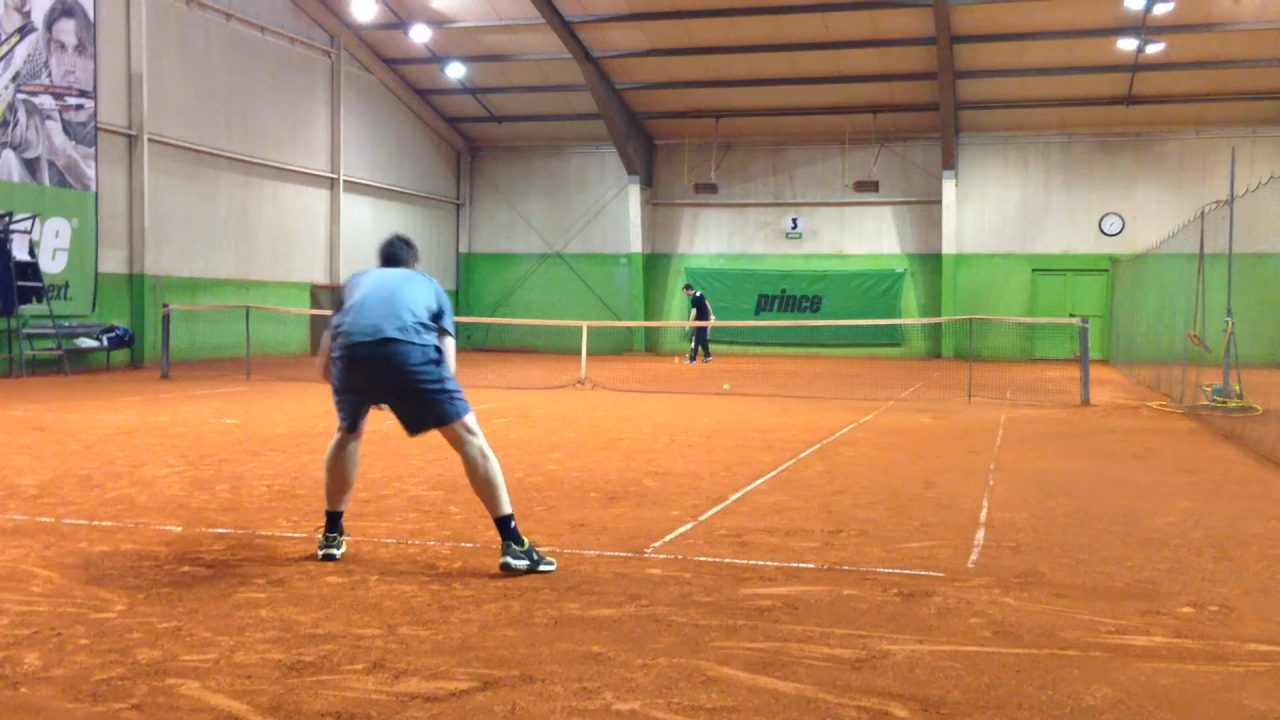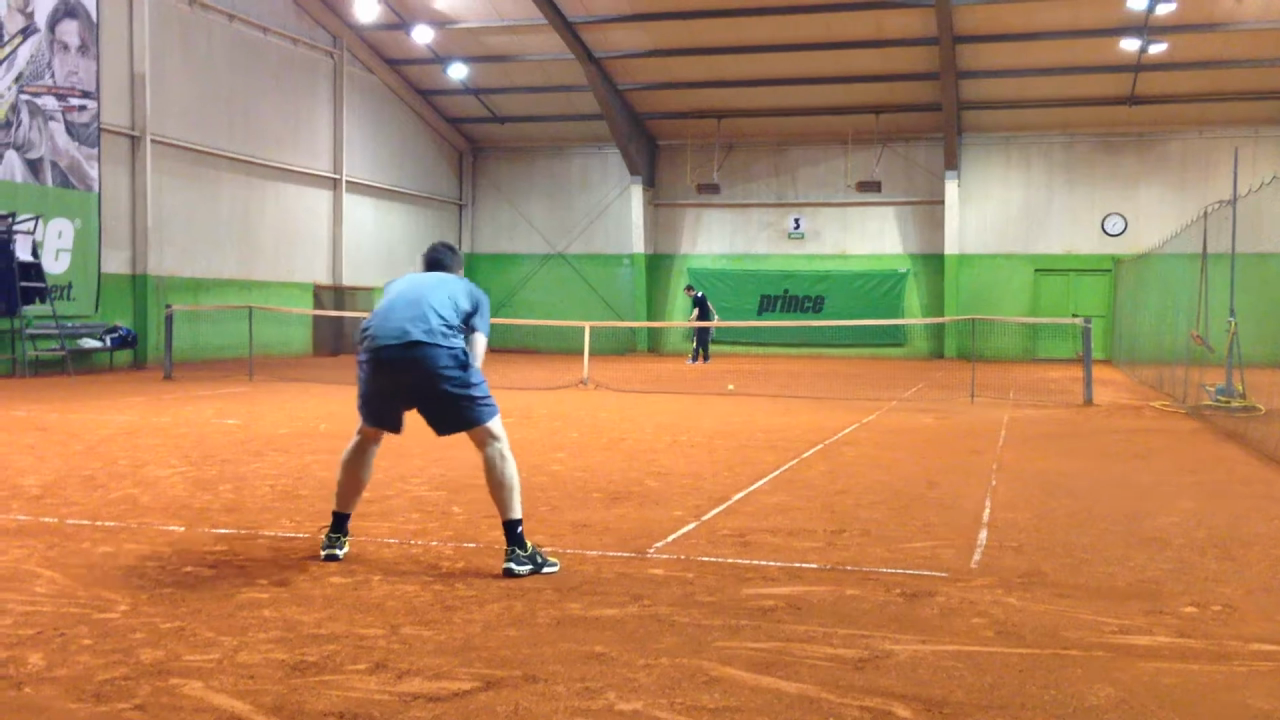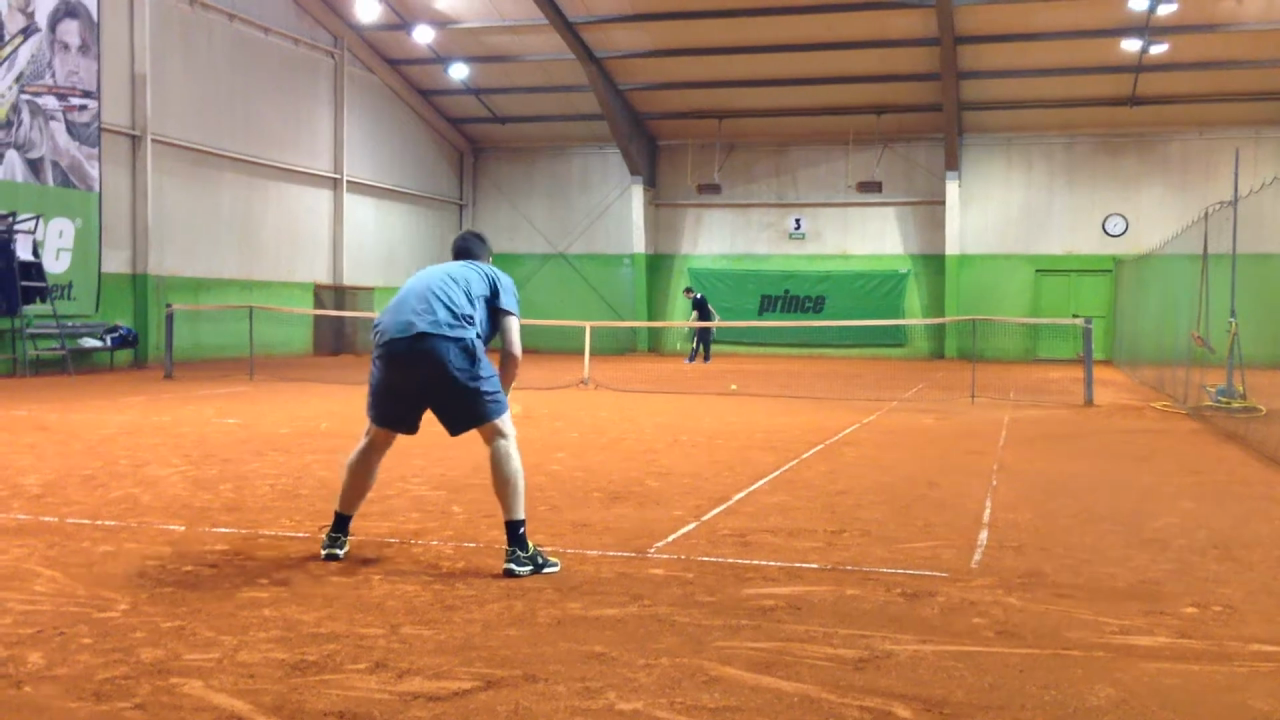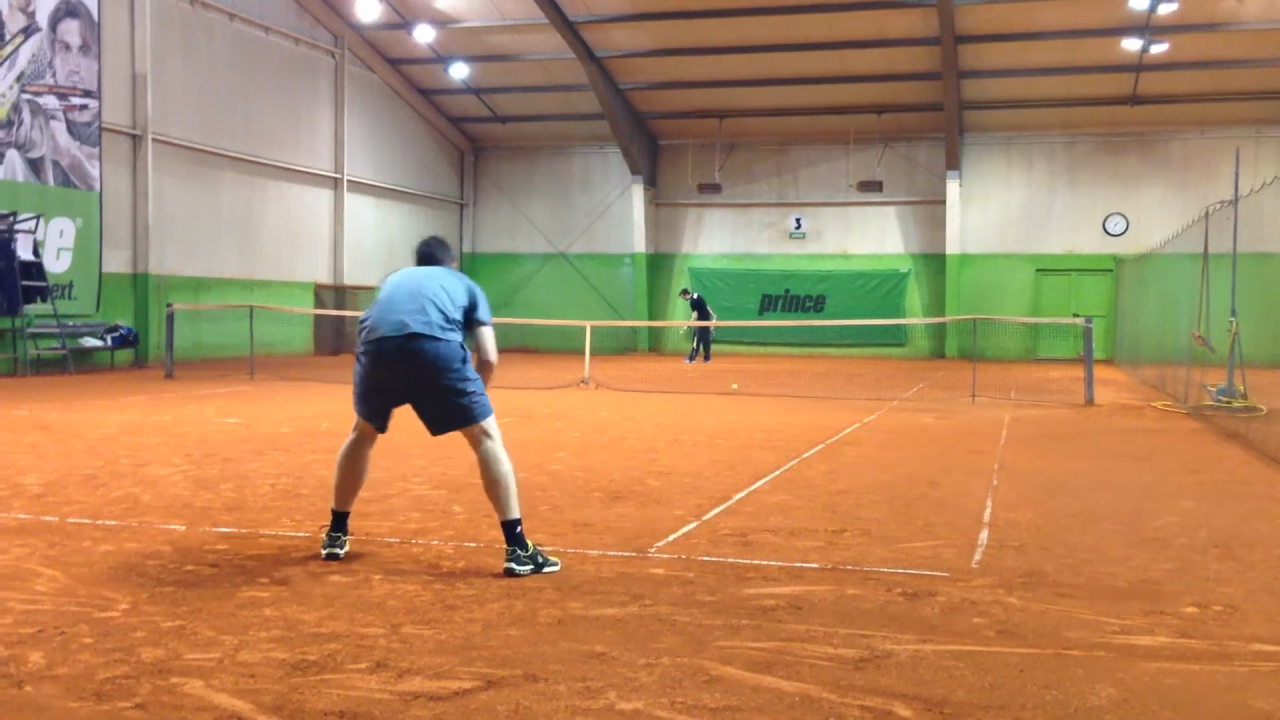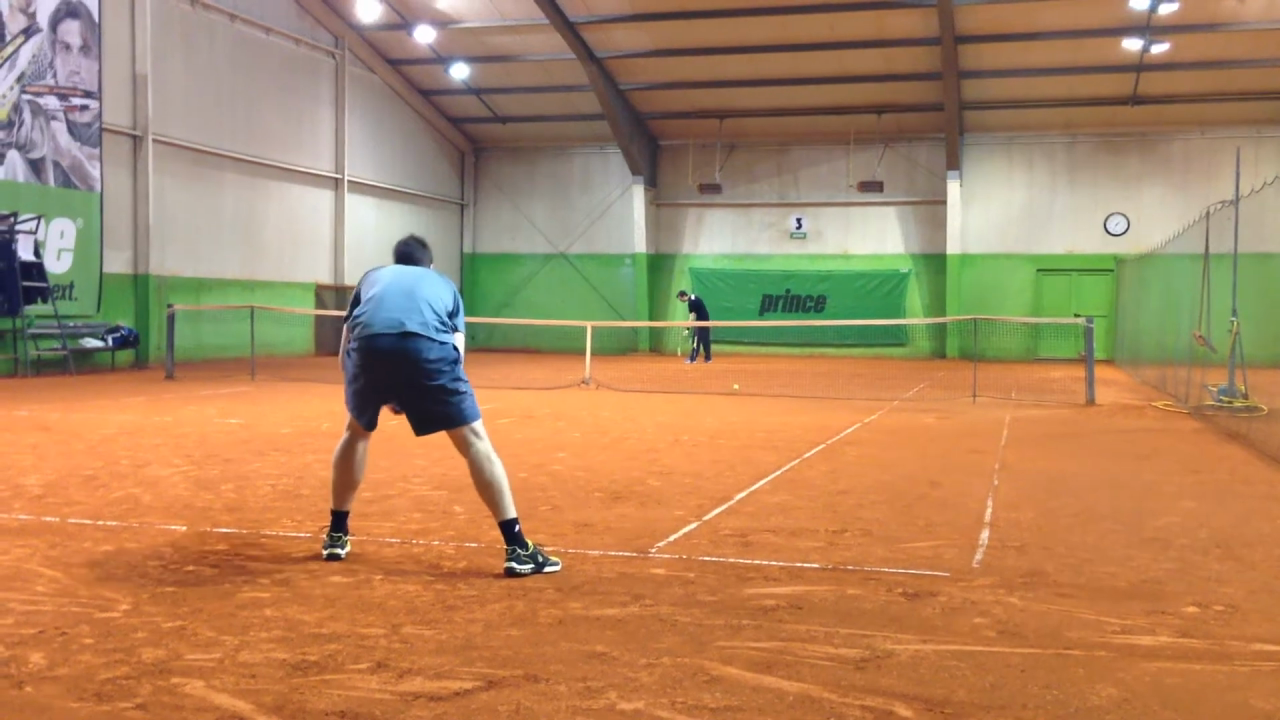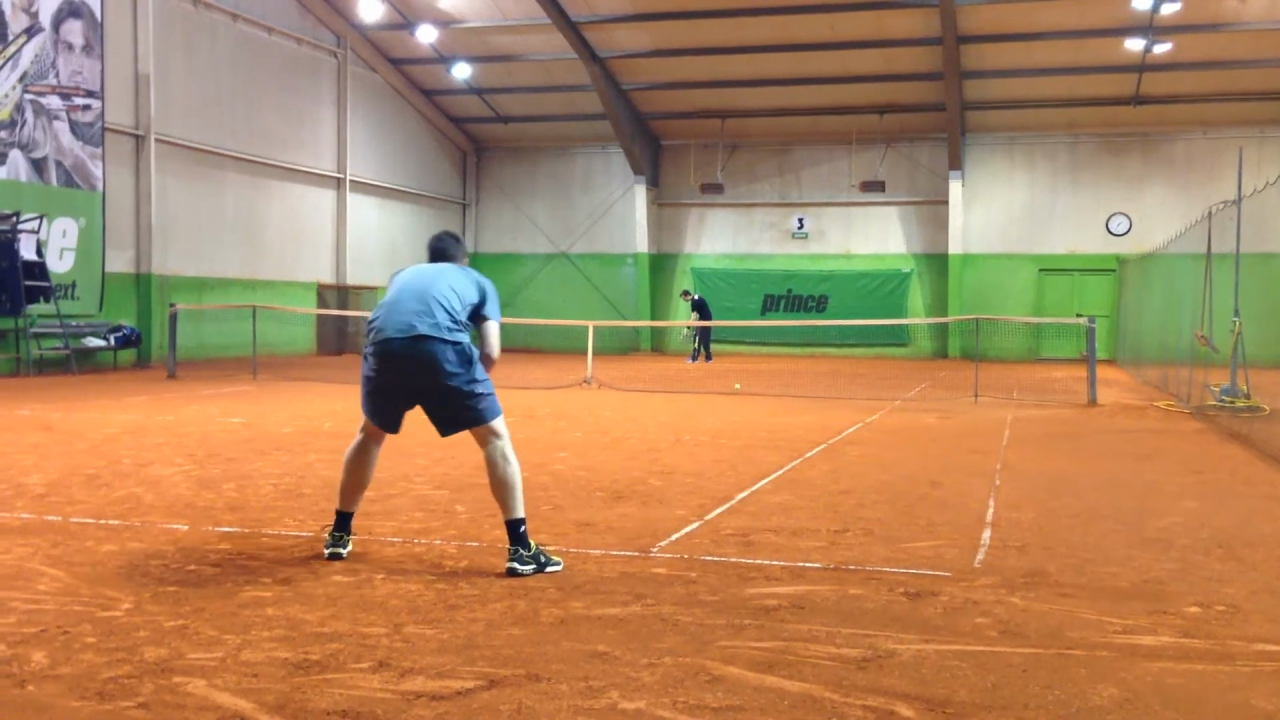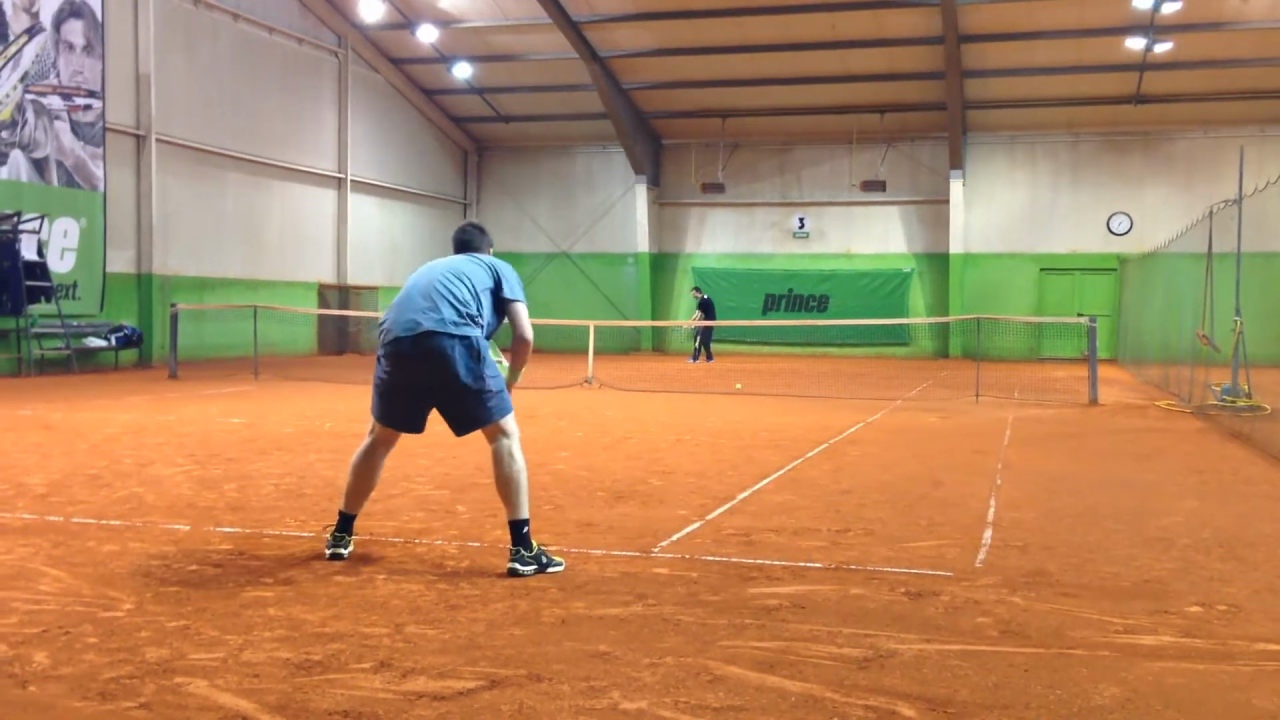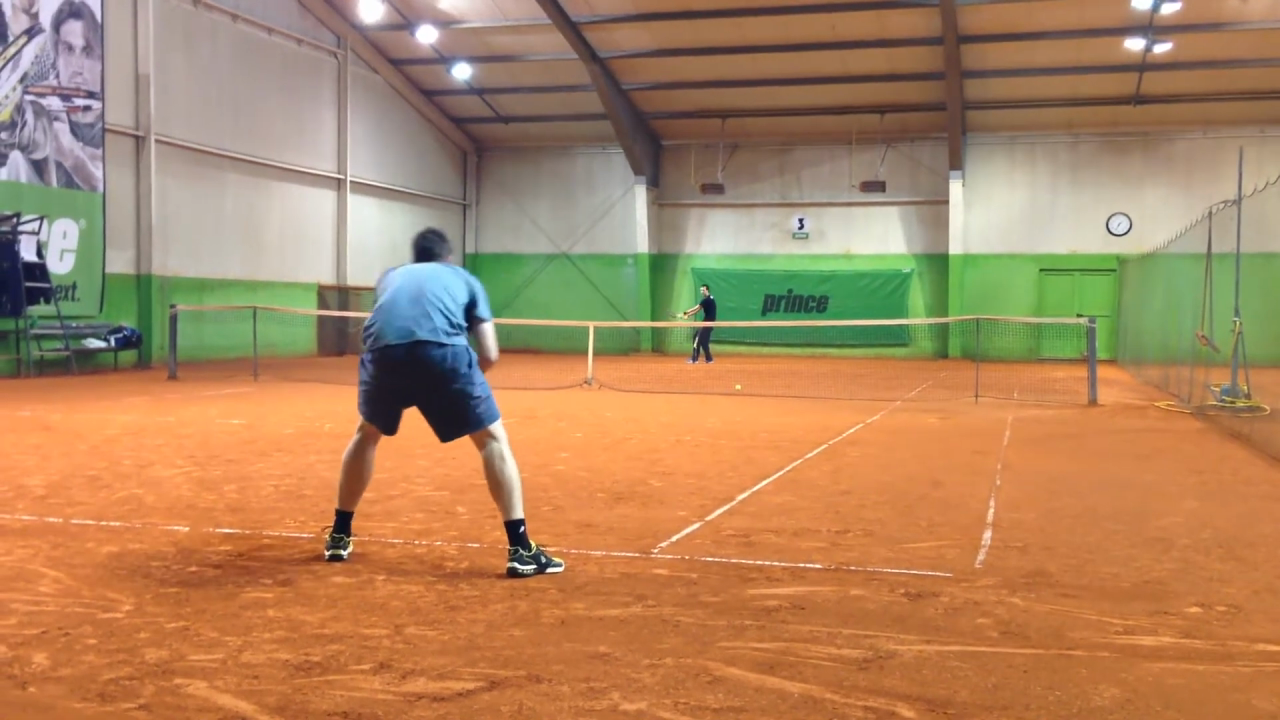
dt=0.3s
person 1, frame 1
left shoulder: (354, 282)
right shoulder: (430, 285)
left elbow: (325, 362)
right elbow: (448, 365)
left wrist: (362, 391)
right wrist: (419, 404)
left hip: (352, 349)
right hip: (411, 348)
left knee: (347, 433)
right knee: (469, 438)
left ankle: (331, 534)
right ankle: (513, 545)
person 1, frame 2
left shoulder: (396, 284)
right shoulder: (472, 291)
right elbow: (474, 361)
right wrist: (459, 398)
left hip: (378, 349)
right hip: (437, 351)
left knee: (367, 437)
right knee: (493, 438)
left ankle: (336, 535)
right ankle: (517, 550)
person 1, frame 3
left shoulder: (426, 274)
right shoulder: (497, 278)
right elbow: (513, 351)
right wrist: (500, 393)
left hip: (391, 344)
right hip: (447, 343)
left knee: (376, 439)
right knee: (502, 436)
left ankle: (336, 535)
right ankle: (518, 550)
person 1, frame 4
left shoulder: (394, 278)
right shoulder: (467, 285)
right elbow: (488, 358)
right wrist: (470, 401)
left hip: (378, 343)
right hip: (436, 344)
left knee: (364, 433)
right knee: (486, 437)
left ankle: (336, 533)
right ankle: (518, 549)
person 1, frame 5
left shoulder: (372, 276)
right shoulder: (444, 285)
left elbow: (344, 349)
right elbow: (456, 360)
left wrist: (375, 392)
right wrist: (414, 401)
left hip: (369, 343)
right hip: (428, 345)
left knee: (356, 432)
right knee: (474, 440)
left ankle: (336, 534)
right ankle: (517, 549)
person 1, frame 6
left shoulder: (404, 274)
right shoulder: (476, 279)
right elbow: (491, 352)
right wrist: (475, 392)
left hip: (384, 344)
right hip: (443, 345)
left knee: (370, 434)
right knee: (495, 435)
left ankle: (339, 533)
right ankle: (520, 549)
person 1, frame 7
left shoulder: (428, 269)
right shoulder: (499, 268)
right elbow: (524, 336)
right wrist: (509, 382)
left hip: (396, 342)
right hip: (452, 340)
left knee: (380, 437)
right knee: (504, 435)
left ankle: (341, 534)
right ankle: (522, 549)
person 1, frame 8
left shoulder: (393, 276)
right shoulder: (465, 280)
left elbow: (372, 330)
right elbow: (490, 354)
right wrist: (455, 387)
left hip: (383, 348)
right hip: (442, 350)
left knee: (367, 434)
right knee: (493, 440)
left ankle: (339, 534)
right ankle: (521, 548)
